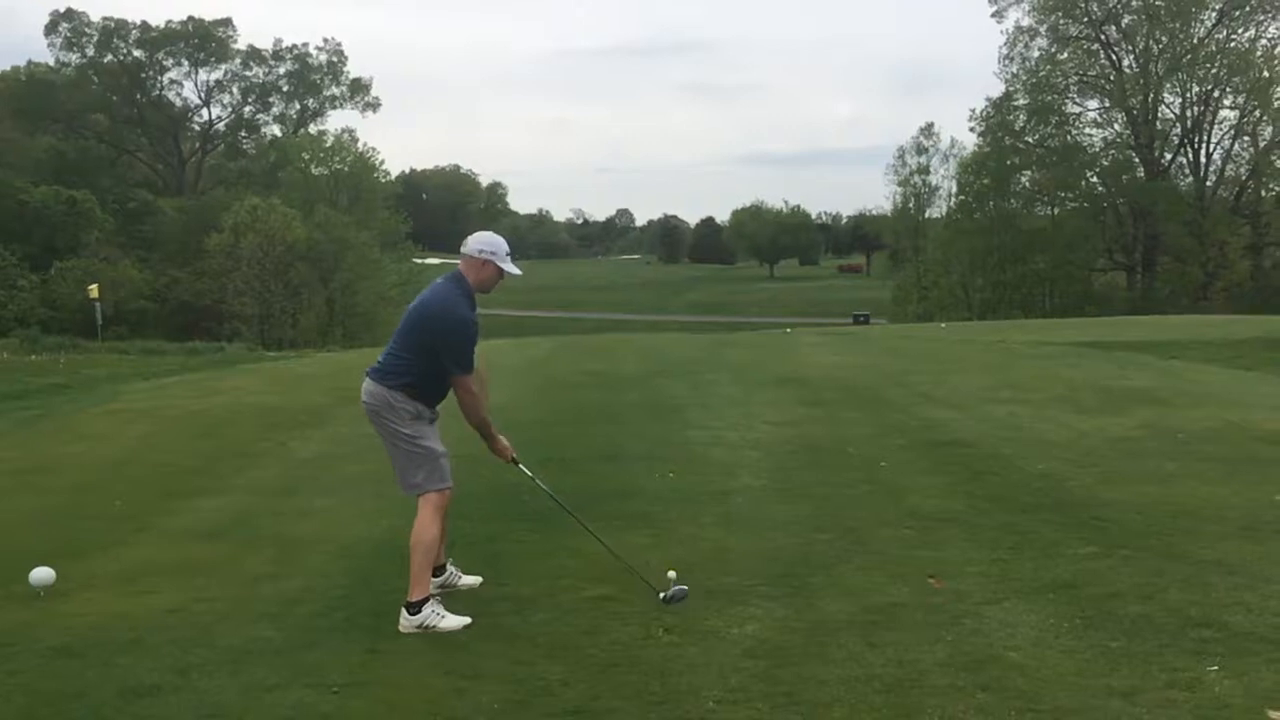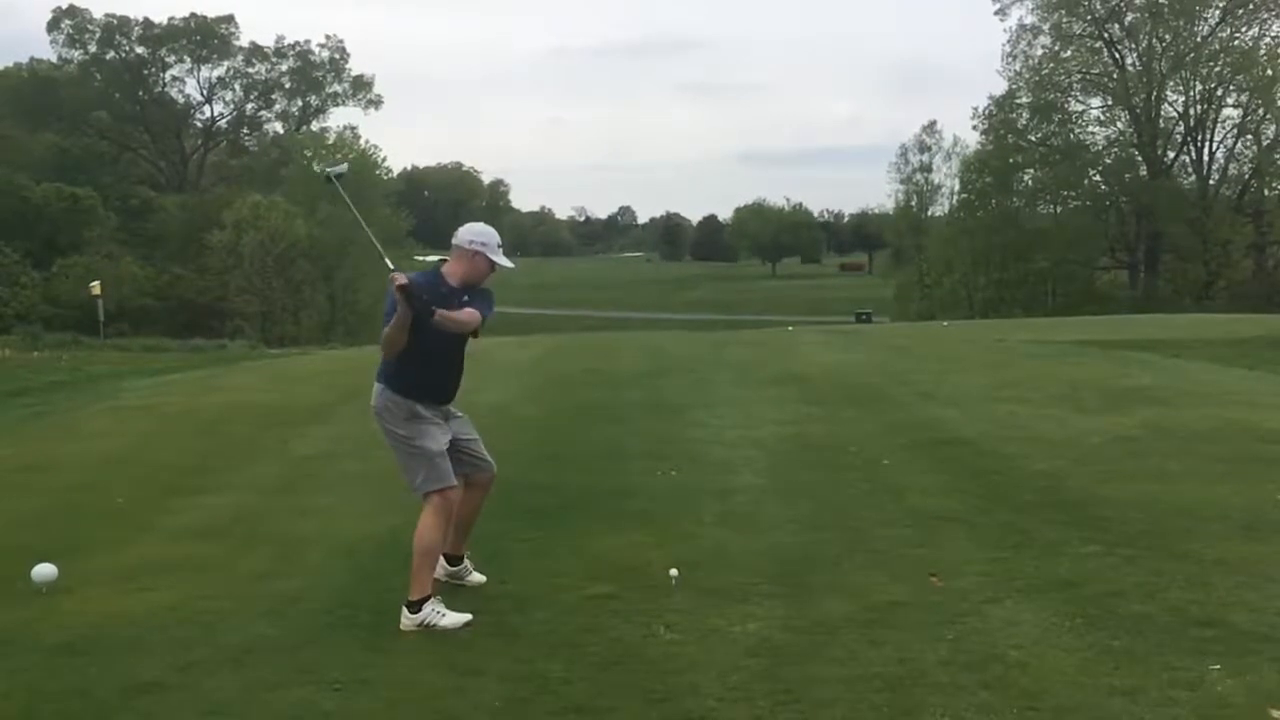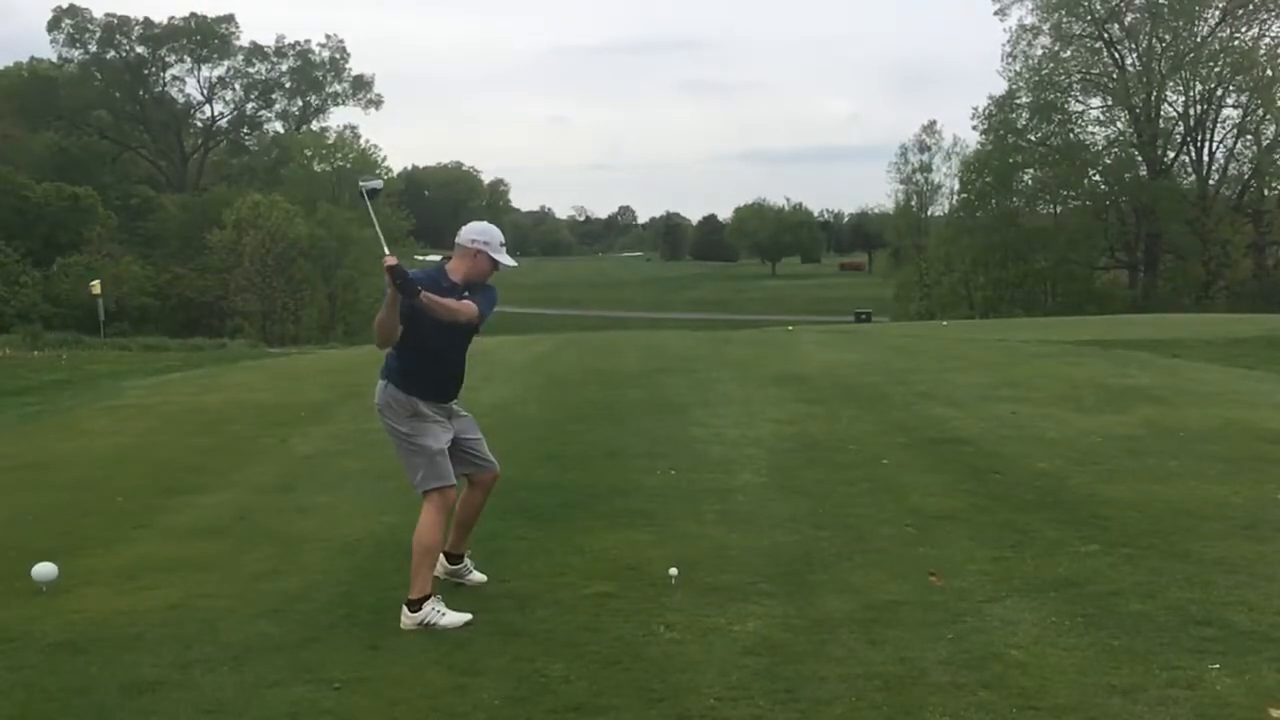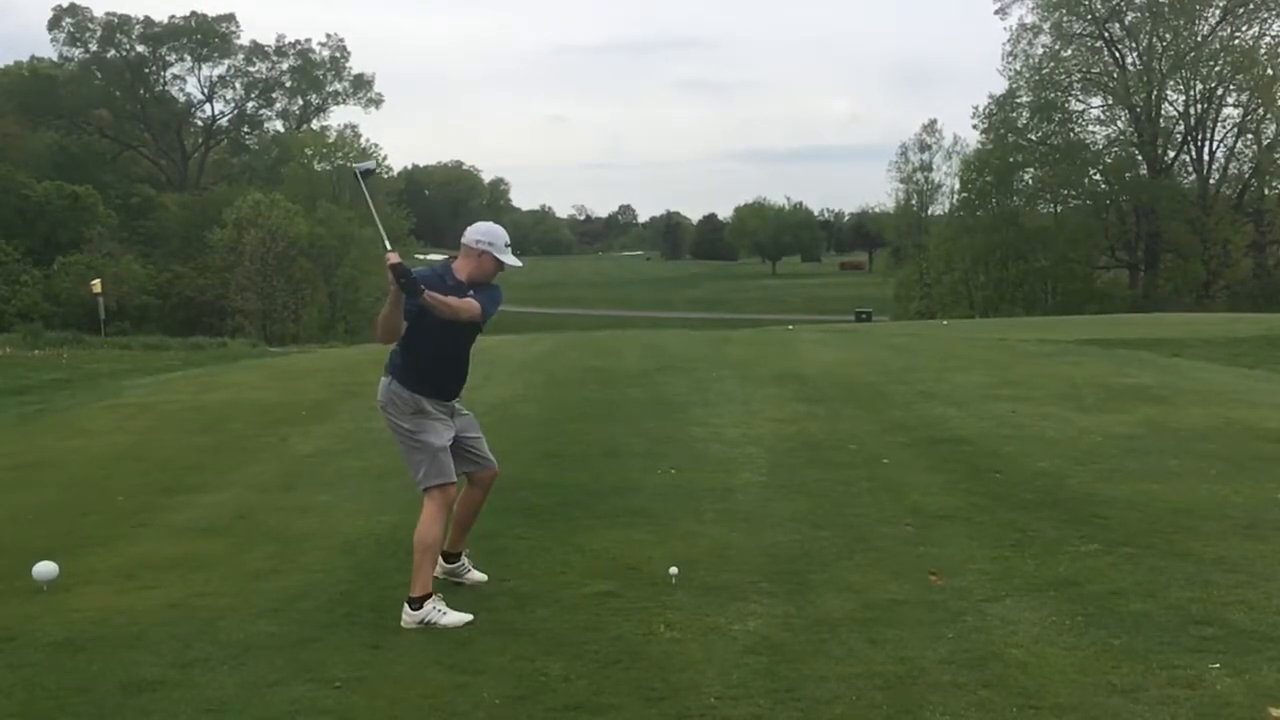
dt=0.7s
person 1, frame 1
left shoulder: (447, 290)
right shoulder: (455, 313)
left elbow: (471, 373)
right elbow: (466, 388)
left wrist: (485, 427)
right wrist: (492, 437)
left hip: (400, 396)
right hip: (397, 401)
left knee: (437, 486)
right knee: (435, 495)
left ankle: (438, 571)
right ankle: (417, 608)
person 1, frame 2
left shoulder: (479, 296)
right shoulder: (413, 286)
left elbow: (466, 322)
right elbow: (388, 351)
left wrist: (430, 312)
right wrist: (404, 310)
left hip: (441, 404)
right hip: (403, 405)
left knee: (482, 475)
right knee: (442, 496)
left ankle: (452, 561)
right ankle: (418, 607)
person 1, frame 3
left shoulder: (483, 293)
right shoulder: (417, 280)
left elbow: (461, 313)
right elbow: (383, 341)
left wrist: (417, 295)
right wrist: (394, 292)
left hip: (444, 402)
right hip: (407, 402)
left knee: (485, 474)
right knee: (442, 495)
left ankle: (452, 559)
right ankle: (418, 605)
person 1, frame 4
left shoulder: (488, 293)
right shoulder: (422, 278)
left elbow: (463, 311)
right elbow: (386, 335)
left wrist: (420, 292)
right wrist: (398, 288)
left hip: (446, 399)
right hip: (409, 399)
left knee: (484, 473)
right knee: (441, 492)
left ankle: (451, 558)
right ankle: (419, 604)
